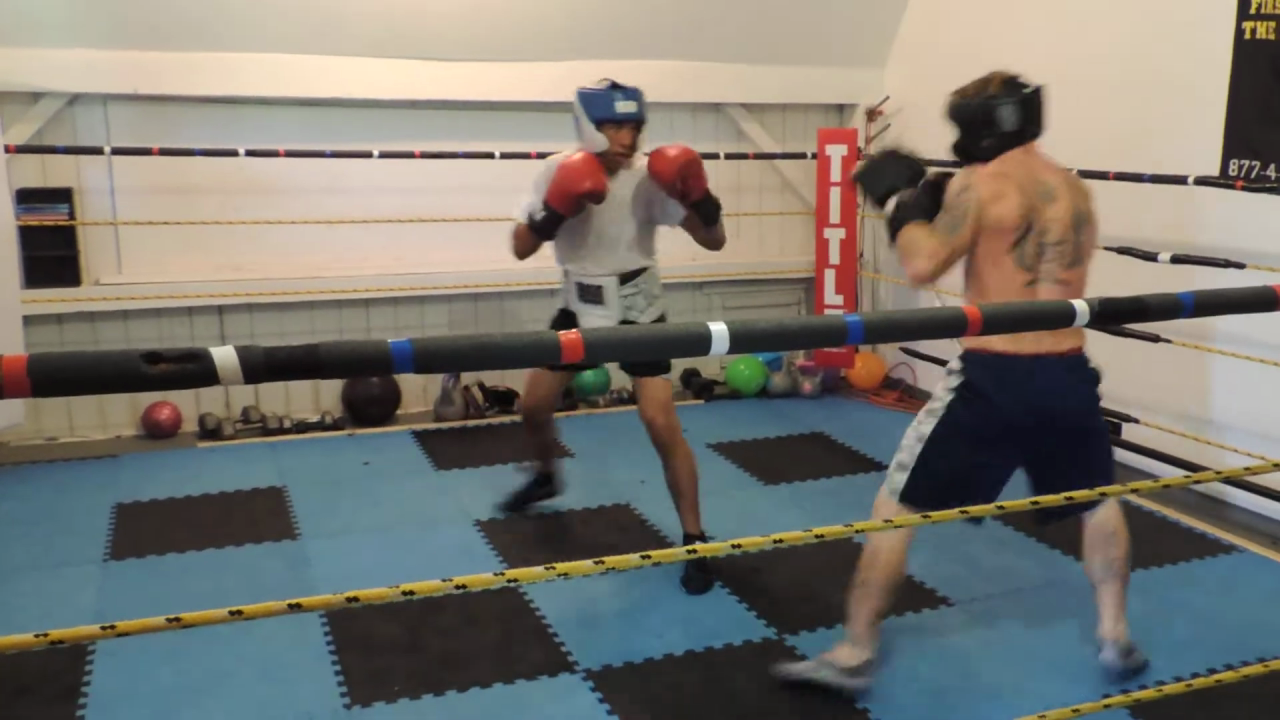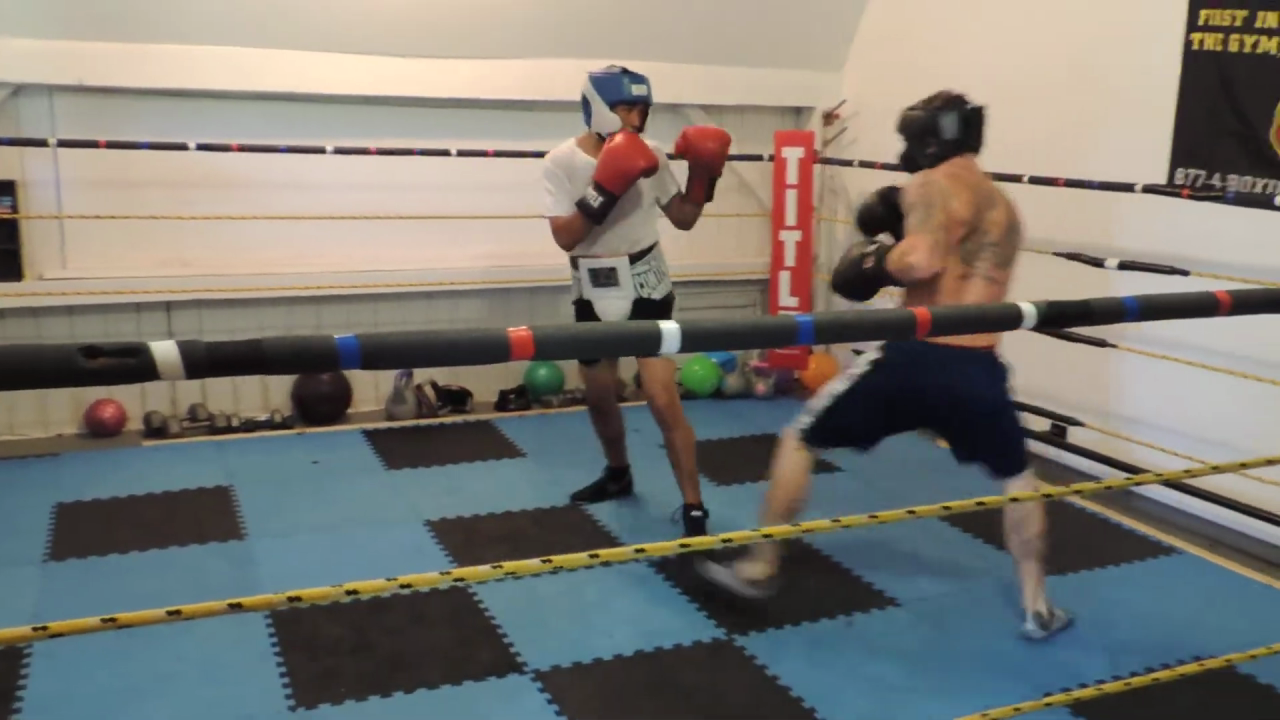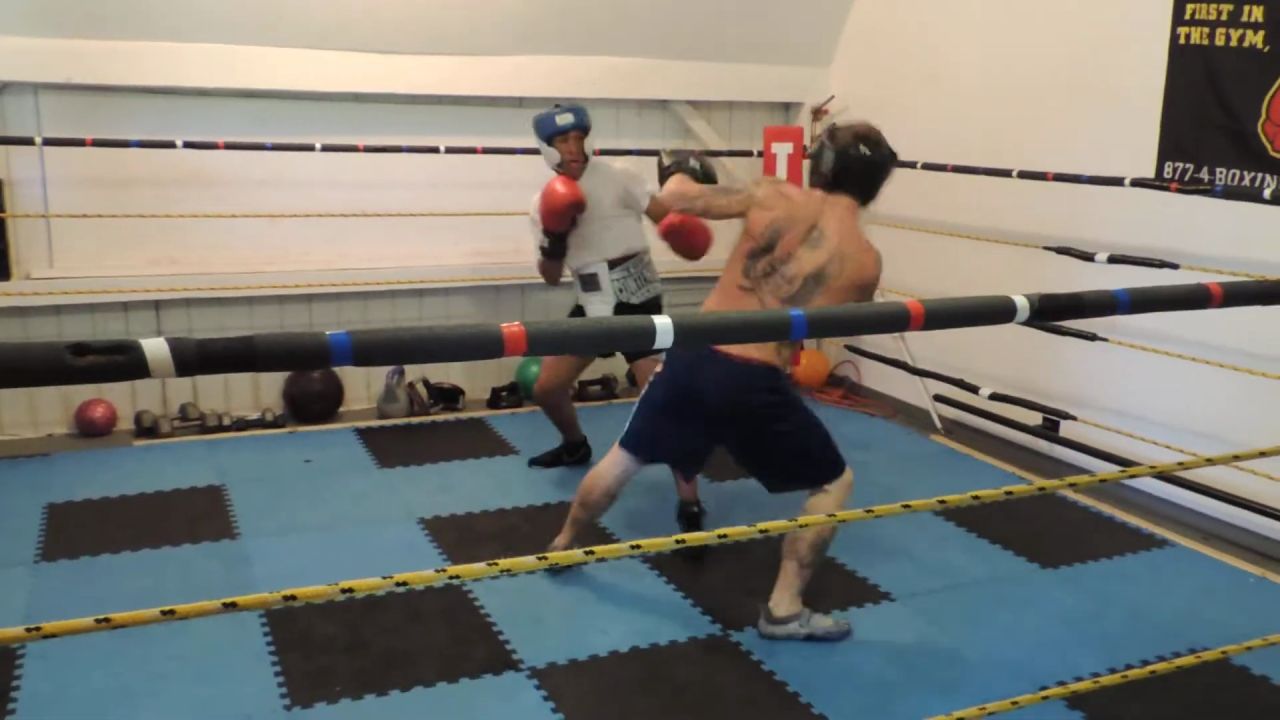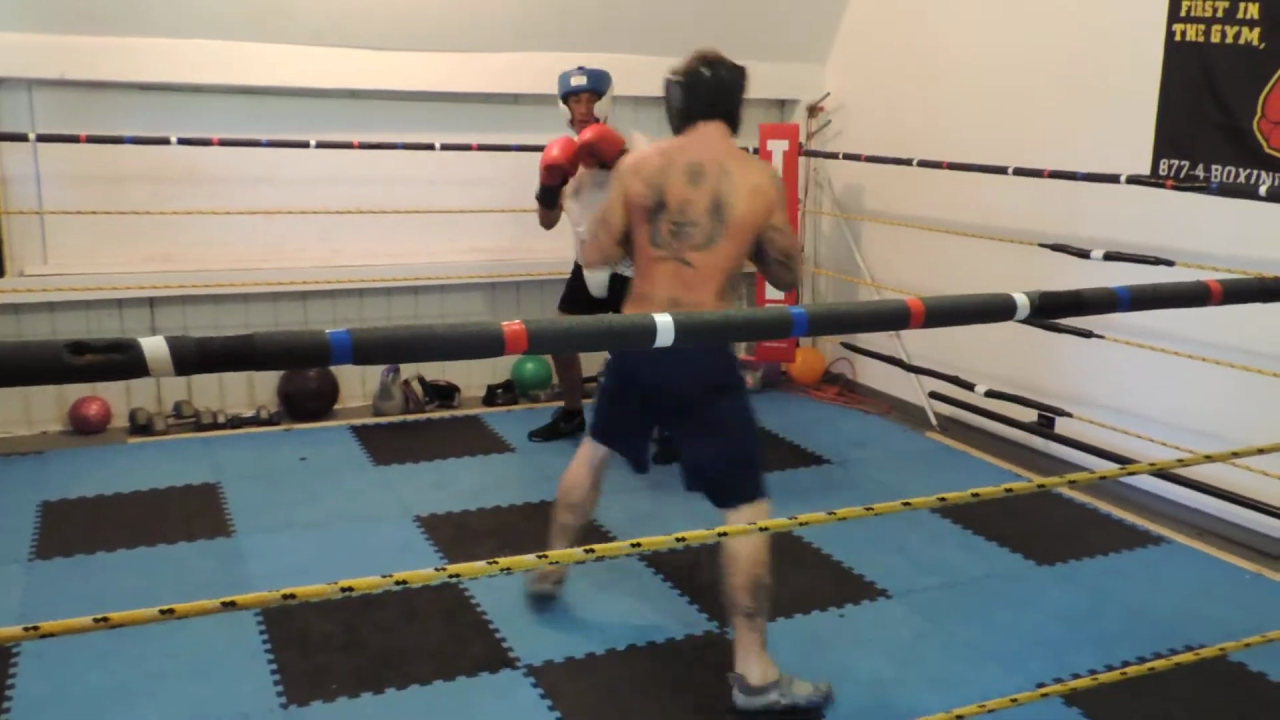
dt=0.5s
person 1, frame 1
left shoulder: (977, 184)
right shoulder: (1076, 192)
left elbow: (921, 266)
left wrist: (901, 202)
left hip: (992, 379)
right hip: (1067, 375)
left knee: (895, 509)
right knee: (1099, 499)
left ankle: (853, 655)
right ankle: (1115, 639)
person 1, frame 2
left shoulder: (933, 185)
right shoulder: (1006, 210)
left elbow: (922, 263)
left wrist: (875, 260)
left hip: (910, 360)
right hip: (977, 368)
left knee: (796, 442)
right knee: (1015, 479)
left ankle: (759, 569)
right ankle: (1038, 607)
person 1, frame 3
left shoulder: (775, 199)
right shoulder: (866, 260)
left elbow: (678, 196)
left wrist: (677, 183)
left hip: (690, 360)
right hip: (752, 383)
left knee: (625, 456)
right knee: (833, 484)
left ankle: (562, 546)
right ankle: (784, 609)
person 1, frame 4
left shoulder: (639, 163)
right shoulder: (759, 178)
left elbow: (592, 256)
right elbow: (785, 275)
left hip: (635, 345)
right hip: (701, 359)
left knee: (595, 450)
right knee: (746, 509)
left ankle: (549, 574)
person 2, frame 1
left shoulder: (652, 178)
right shoulder: (555, 172)
left elbow: (713, 241)
right elbow: (522, 248)
left wrist: (697, 197)
right wrist: (554, 206)
left hip: (636, 310)
right hip: (578, 307)
left knee: (662, 425)
right knee: (534, 405)
left ankle: (695, 540)
right ankle: (545, 476)
person 2, frame 2
left shoulder: (648, 157)
right shoulder: (561, 163)
left elbow: (683, 218)
right elbow: (565, 236)
left wrist: (703, 173)
right wrist: (605, 187)
left hip: (646, 288)
right hip: (592, 293)
left knee: (663, 401)
right knee: (599, 395)
left ankle: (693, 509)
right ankle: (617, 474)
person 2, frame 3
left shoulder: (617, 177)
right shoulder: (544, 203)
left elbow: (667, 216)
right elbow: (551, 277)
right wrist: (553, 235)
left hip: (636, 297)
right hip: (590, 304)
right knee: (546, 388)
left ankle: (690, 503)
right ankle: (575, 446)
person 2, frame 4
left shoulder: (629, 146)
right shoulder: (563, 154)
right elbow: (548, 222)
right wrist: (548, 186)
left hip: (628, 264)
right hip: (588, 263)
left ankle: (666, 430)
right ankle: (571, 415)
